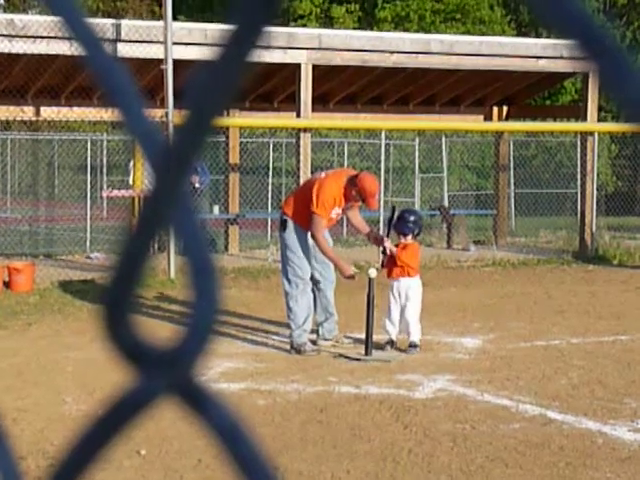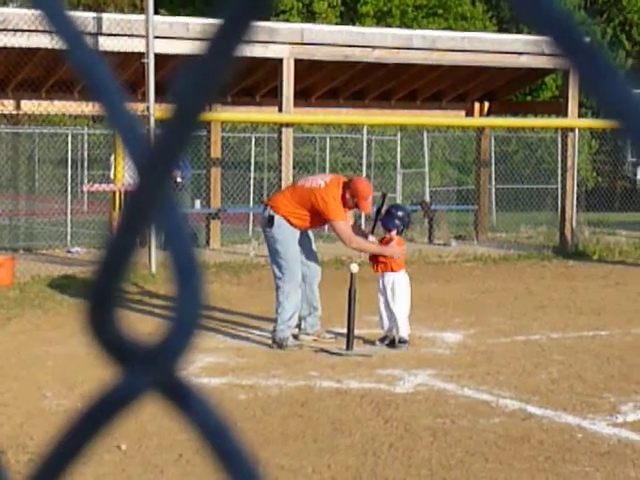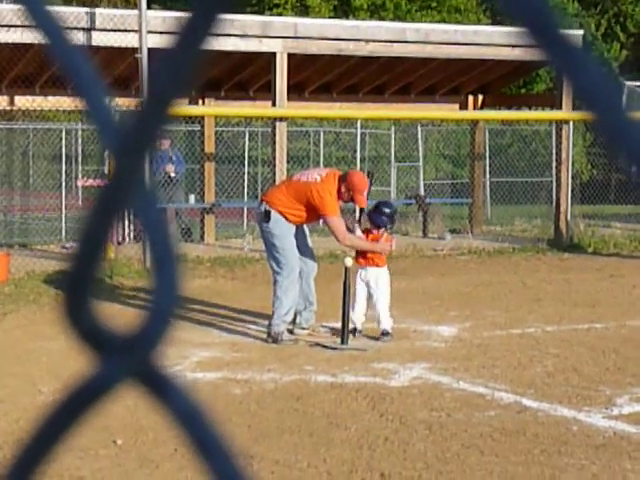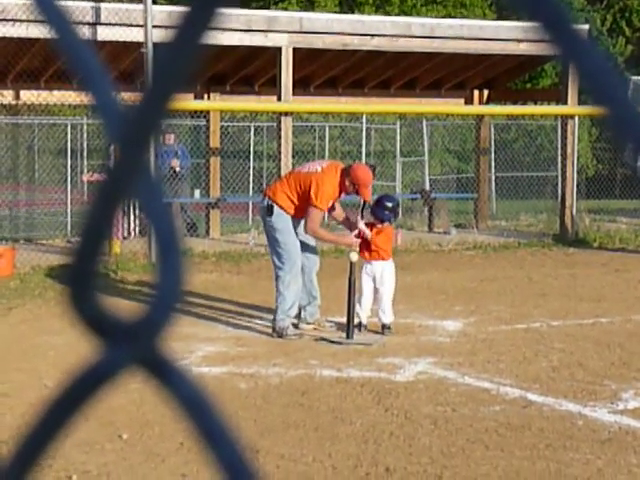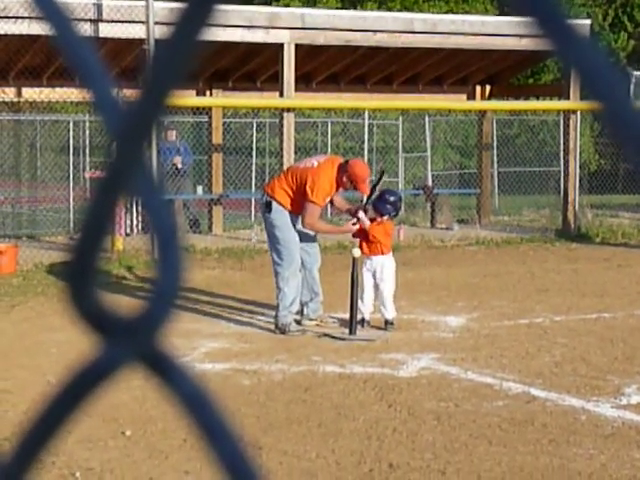
dt=0.7s
person 1, frame 1
left shoulder: (356, 184)
right shoulder: (328, 190)
left elbow: (352, 212)
right elbow: (317, 235)
left wrist: (370, 234)
right wrist: (340, 264)
left hip: (318, 225)
right hip: (295, 224)
left knee: (325, 280)
right knee: (300, 281)
left ankle: (328, 333)
right ankle: (299, 340)
person 1, frame 2
left shoulder: (346, 188)
right shoulder: (329, 197)
left elbow: (349, 225)
right elbow: (350, 241)
left wrist: (370, 240)
right wrist: (385, 250)
left hip: (298, 220)
right hip: (279, 219)
left knee: (311, 273)
right knee: (291, 277)
left ankle: (310, 328)
right ankle: (281, 335)
person 1, frame 3
left shoulder: (338, 179)
right shoulder: (325, 191)
left elbow: (335, 217)
right elbow: (343, 238)
left wrist: (358, 237)
right wrist: (377, 247)
left hip: (292, 215)
right hip: (274, 214)
left knee: (307, 267)
right knee: (289, 270)
left ankle: (304, 322)
right ankle: (277, 329)
person 1, frame 4
left shoulder: (340, 172)
right shoulder: (325, 183)
left elbow: (332, 204)
right elbow: (312, 229)
left wrist: (350, 224)
right wrist: (344, 240)
left hip: (297, 210)
right hip: (277, 208)
left knee: (309, 263)
right knee: (291, 265)
left ankle: (309, 317)
right ankle: (282, 324)
person 1, frame 5
left shoulder: (340, 167)
right shoulder: (321, 179)
left elbow: (333, 194)
right elbow: (309, 222)
left wrist: (350, 209)
right wrist: (342, 229)
left hip: (299, 207)
right hip: (278, 205)
left knee: (311, 260)
right knee: (290, 262)
left ankle: (311, 312)
right ankle: (284, 321)
person 2, frame 1
left shoulder: (413, 247)
right shoulder: (396, 247)
left elbow: (401, 257)
right elbow: (387, 264)
left wrist: (391, 247)
right wrist: (387, 253)
left hip: (411, 284)
right hip: (396, 283)
left knee: (410, 314)
right knee: (393, 313)
left ankle: (414, 341)
right ankle: (392, 338)
person 2, frame 2
left shoulder: (397, 242)
right shoulder: (383, 240)
left elbow: (385, 255)
right elbow: (374, 258)
left hip: (397, 279)
right hip: (384, 278)
left knee: (399, 309)
right knee: (384, 308)
left ankle: (403, 337)
right ankle: (389, 334)
person 2, frame 3
left shoulder: (384, 237)
right shoulder: (364, 232)
left elbow: (371, 250)
left wrist: (361, 238)
left hip: (378, 273)
right hip: (362, 272)
left knee: (381, 303)
right knee: (358, 301)
left ankle: (386, 329)
right ankle: (357, 327)
person 2, frame 4
left shoulder: (388, 230)
right shoulder: (368, 226)
left elbow: (375, 242)
left wrist: (364, 230)
right wrist: (358, 228)
left hip: (384, 267)
right hip: (368, 266)
left knee: (384, 297)
right knee: (365, 295)
left ankle: (386, 323)
right ankle: (362, 321)
person 2, frame 5
left shoulder: (387, 225)
right shoulder: (370, 221)
left elbow: (372, 230)
right elbow: (356, 232)
left wrist: (363, 217)
right wrist: (359, 219)
left hip: (384, 262)
right hip: (369, 261)
left knee: (386, 291)
right knee: (367, 291)
left ankle: (389, 318)
right ankle: (365, 317)
